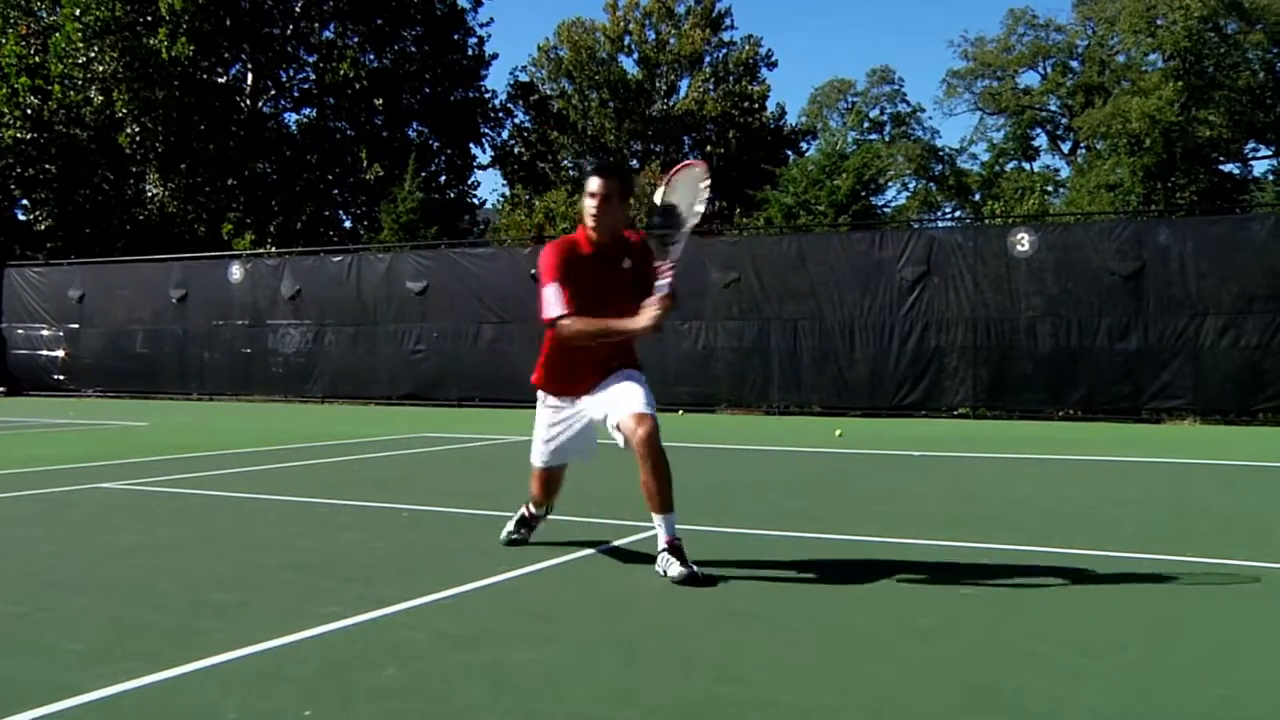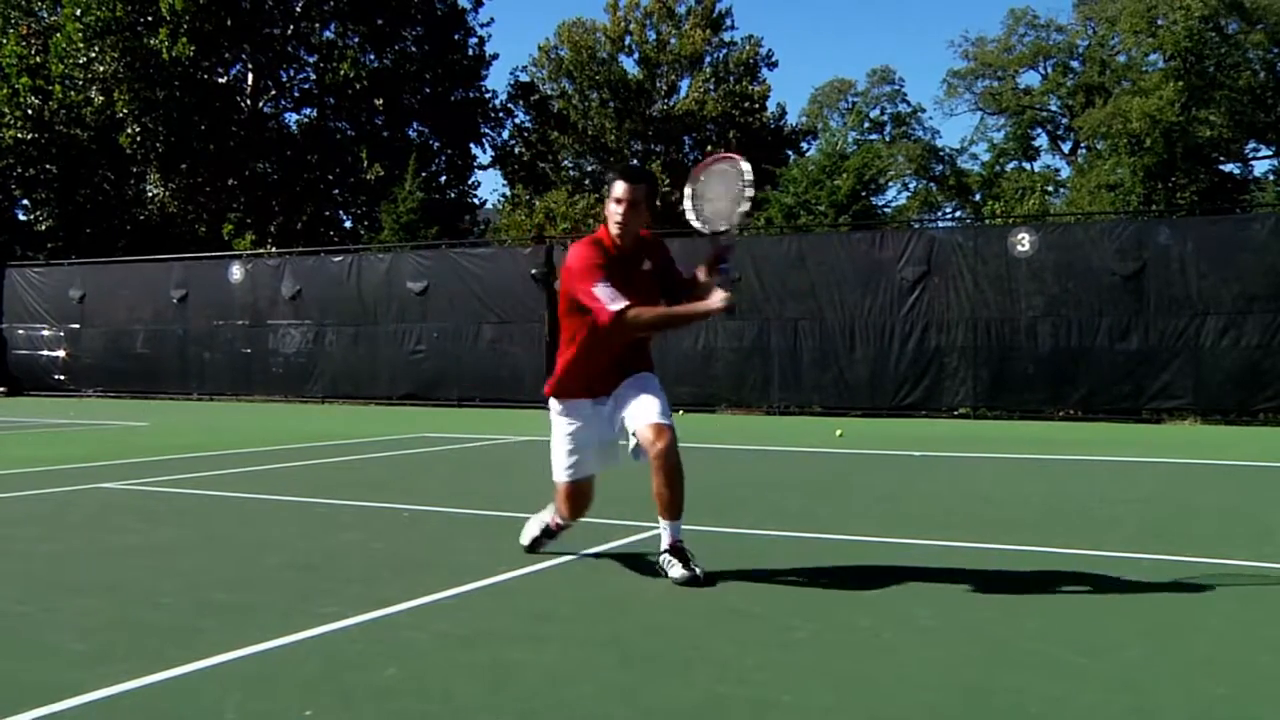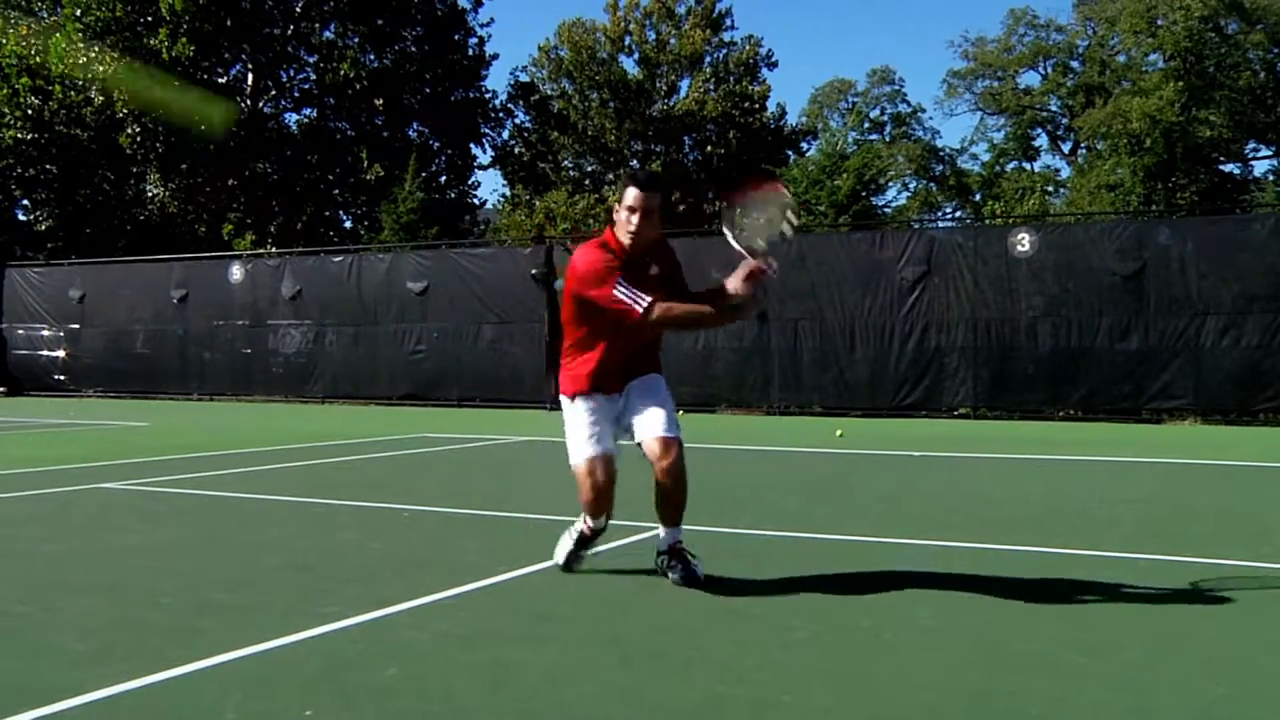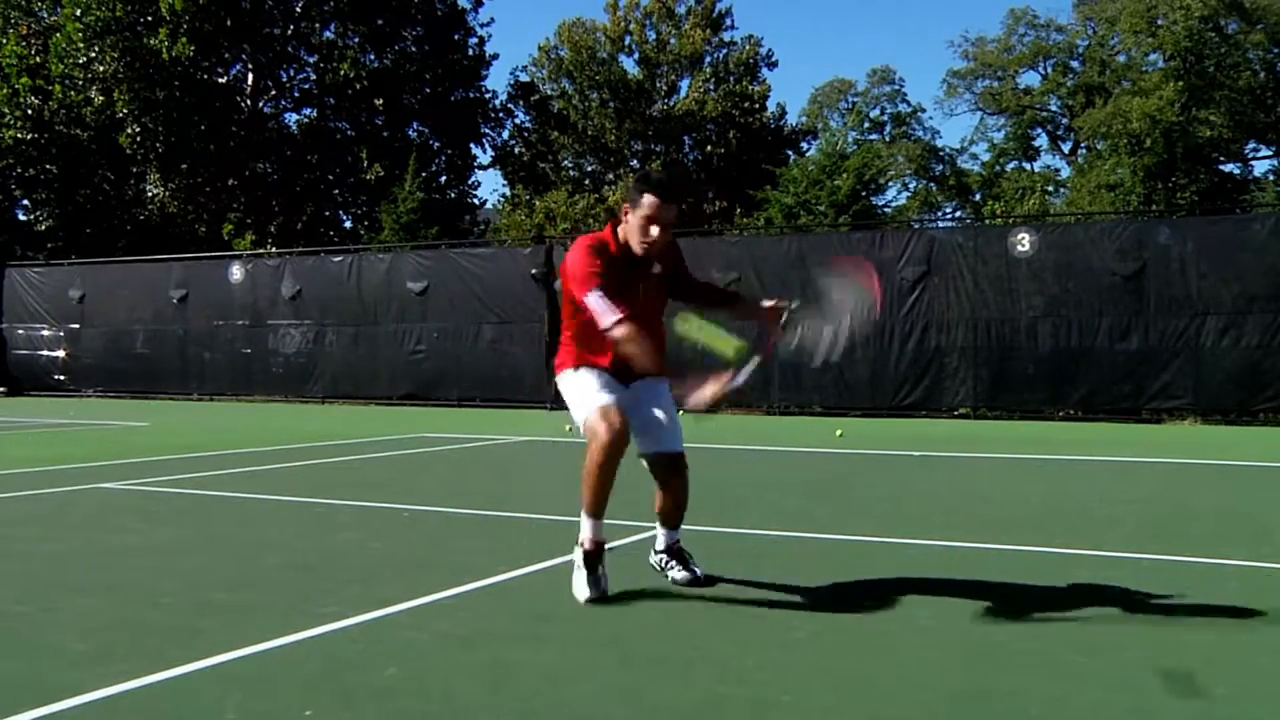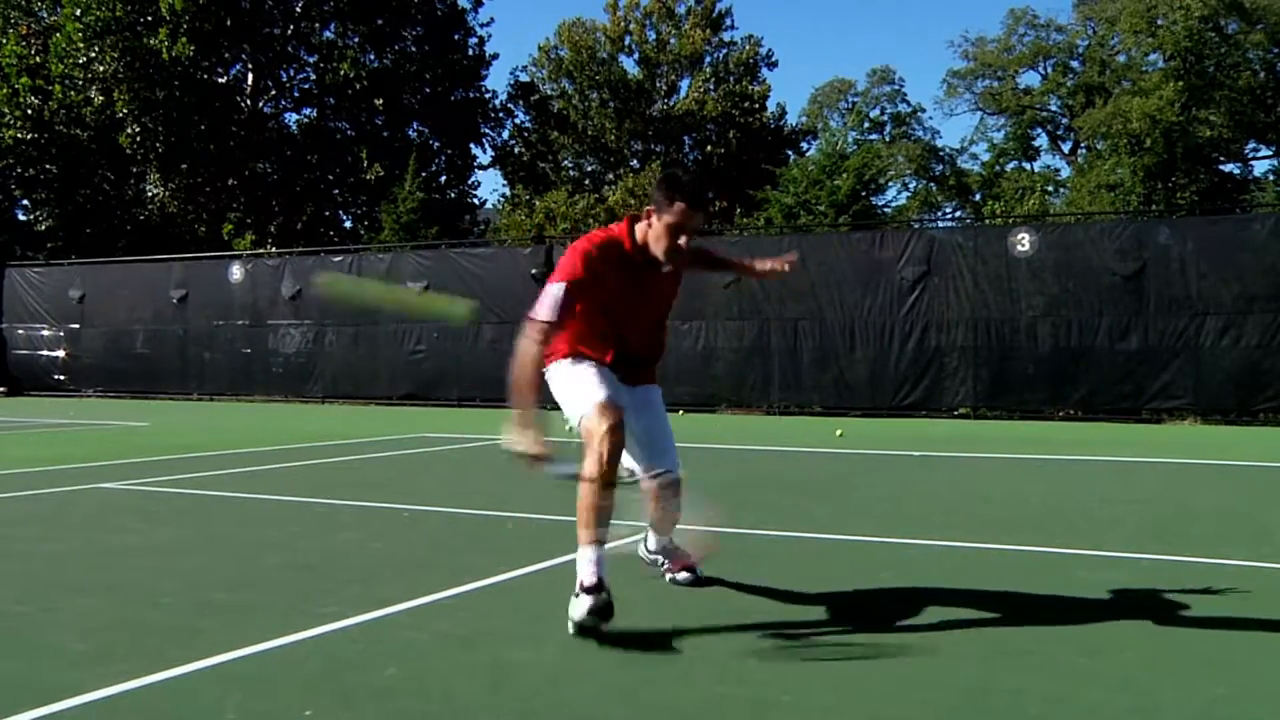
dt=0.1s
person 1, frame 1
left shoulder: (637, 247)
right shoulder: (558, 255)
left elbow: (654, 302)
right elbow: (565, 328)
left wrist: (665, 291)
right wrist: (630, 325)
left hip: (616, 372)
right hip: (561, 381)
left knee: (644, 432)
right knee: (544, 483)
left ankle: (668, 546)
right ankle: (533, 512)
person 1, frame 2
left shoulder: (654, 249)
right shoulder: (583, 256)
left elbow: (676, 300)
right elbow: (628, 319)
left wrist: (699, 284)
right wrist: (702, 307)
left hip: (629, 377)
right hip: (574, 388)
left knee: (661, 441)
right knee: (573, 507)
left ankle: (672, 546)
right ankle: (555, 517)
person 1, frame 3
left shoulder: (660, 251)
right shoulder: (592, 260)
left elbow: (692, 304)
right elbow: (655, 316)
left wrist: (729, 289)
right wrist: (724, 304)
left hip: (639, 376)
right hip: (587, 383)
left knee: (668, 456)
right knee: (597, 503)
left ankle: (670, 547)
right ankle: (589, 524)
person 1, frame 4
left shoulder: (664, 252)
right shoulder: (587, 258)
left elbow: (696, 290)
right elbow: (624, 334)
left wrist: (753, 308)
right wrist: (688, 389)
left hip: (641, 374)
right hip: (588, 369)
left knee: (671, 467)
right knee: (610, 428)
left ankle: (666, 548)
right ankle: (589, 546)
person 1, frame 5
left shoulder: (673, 251)
right shoulder: (588, 256)
right elbow: (537, 332)
left wrist: (749, 267)
right wrist: (524, 417)
left hip: (635, 374)
right hip: (578, 364)
left knee: (667, 490)
right knee: (607, 425)
left ankle: (659, 545)
right ankle: (589, 583)
